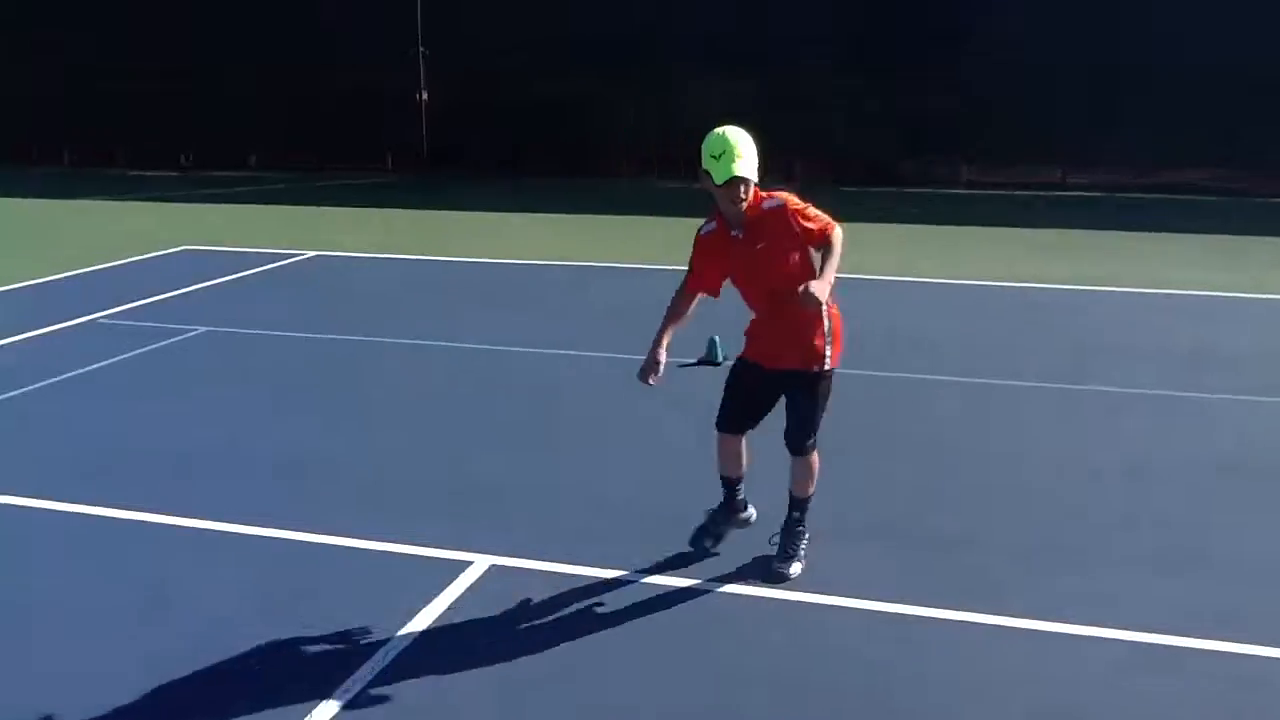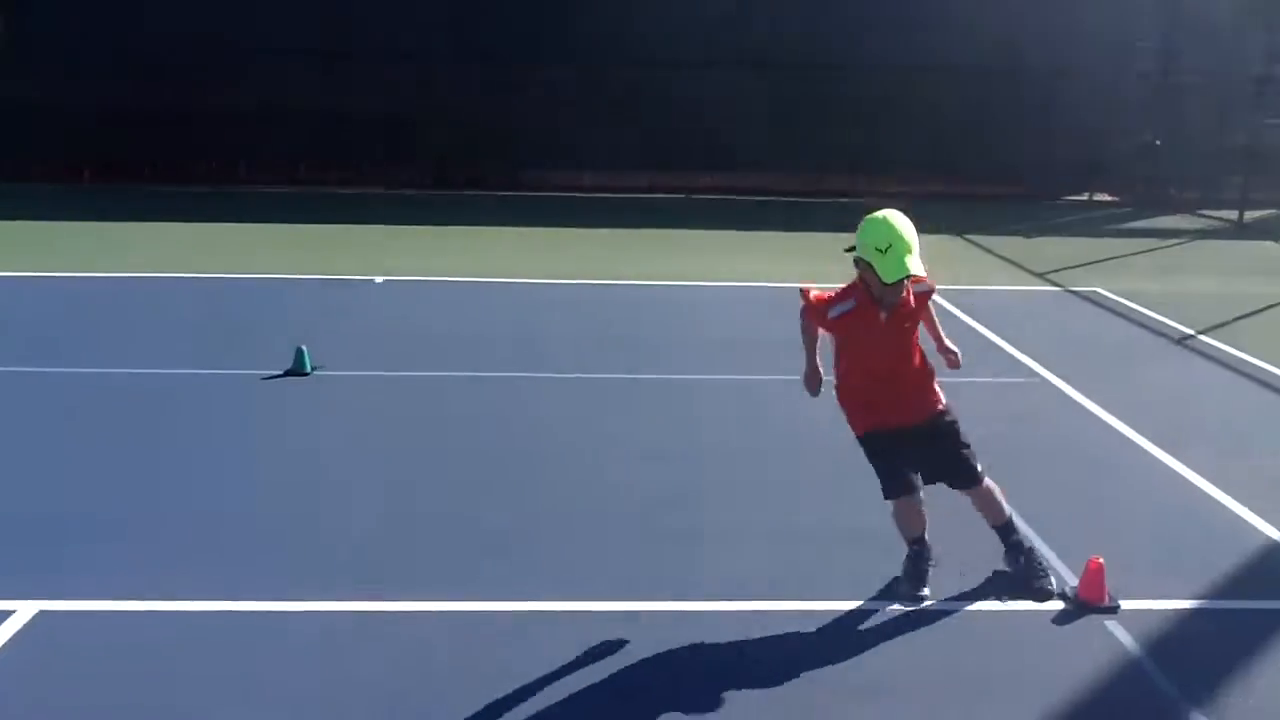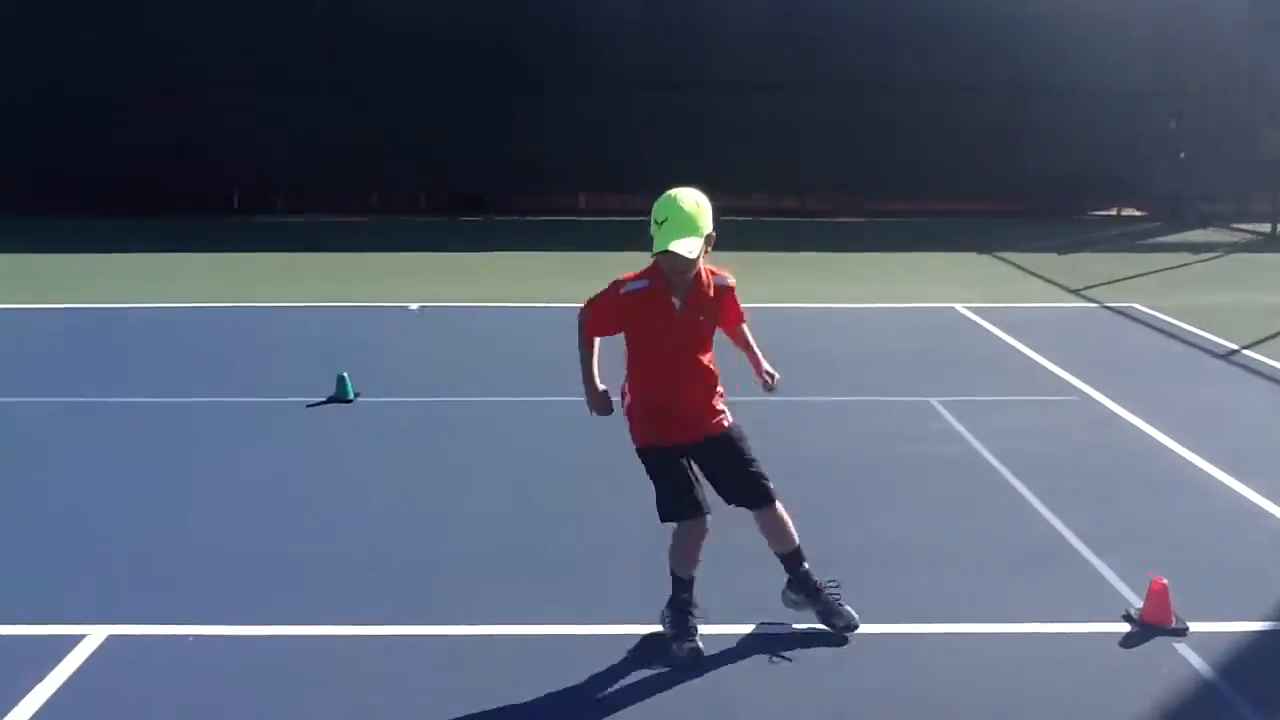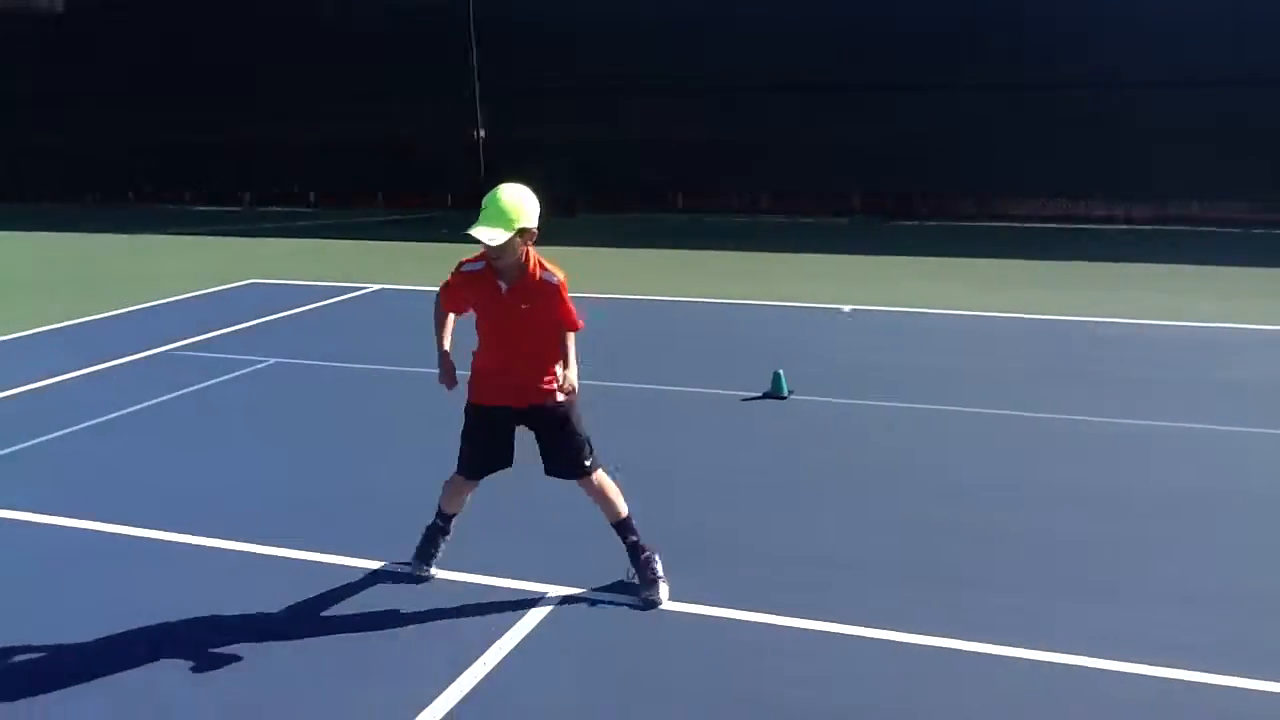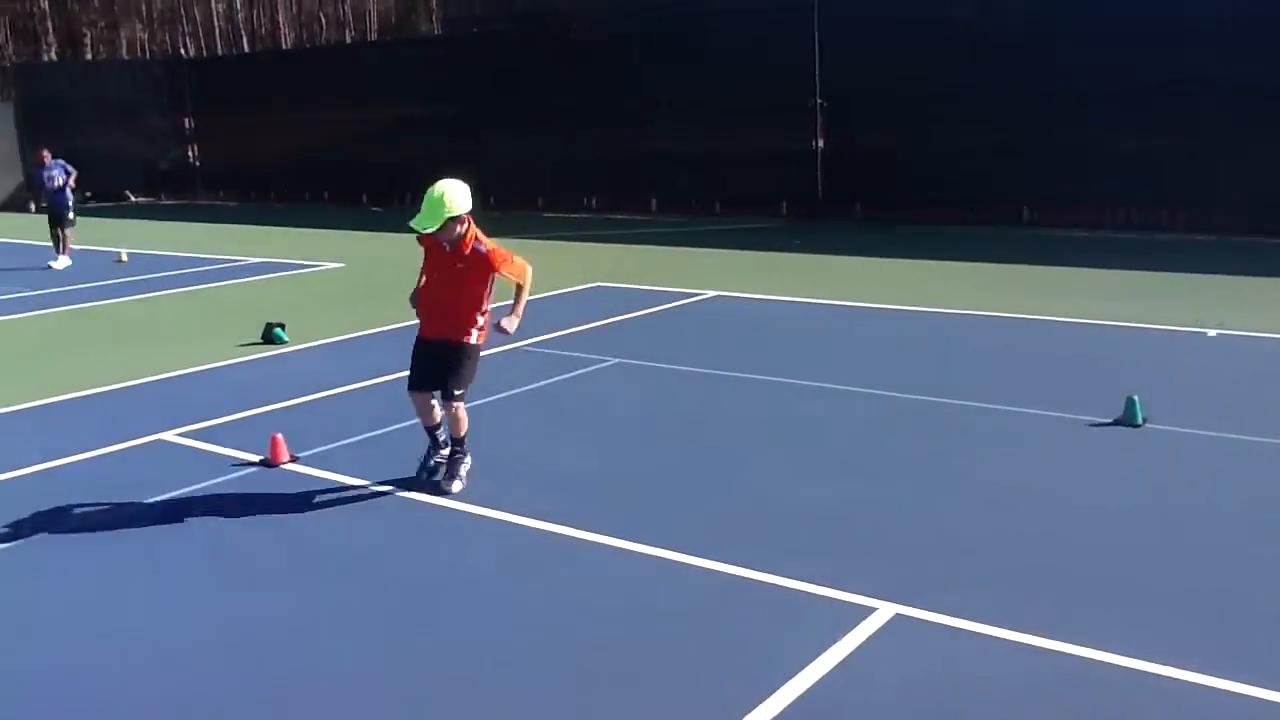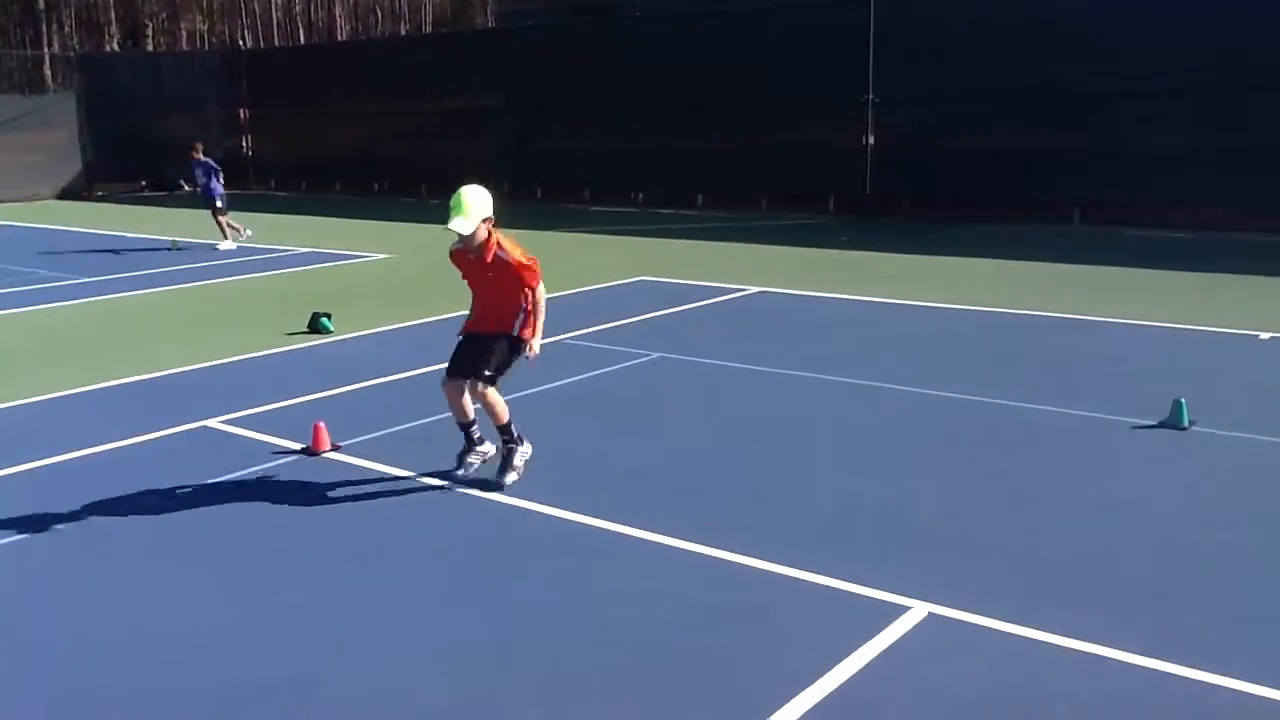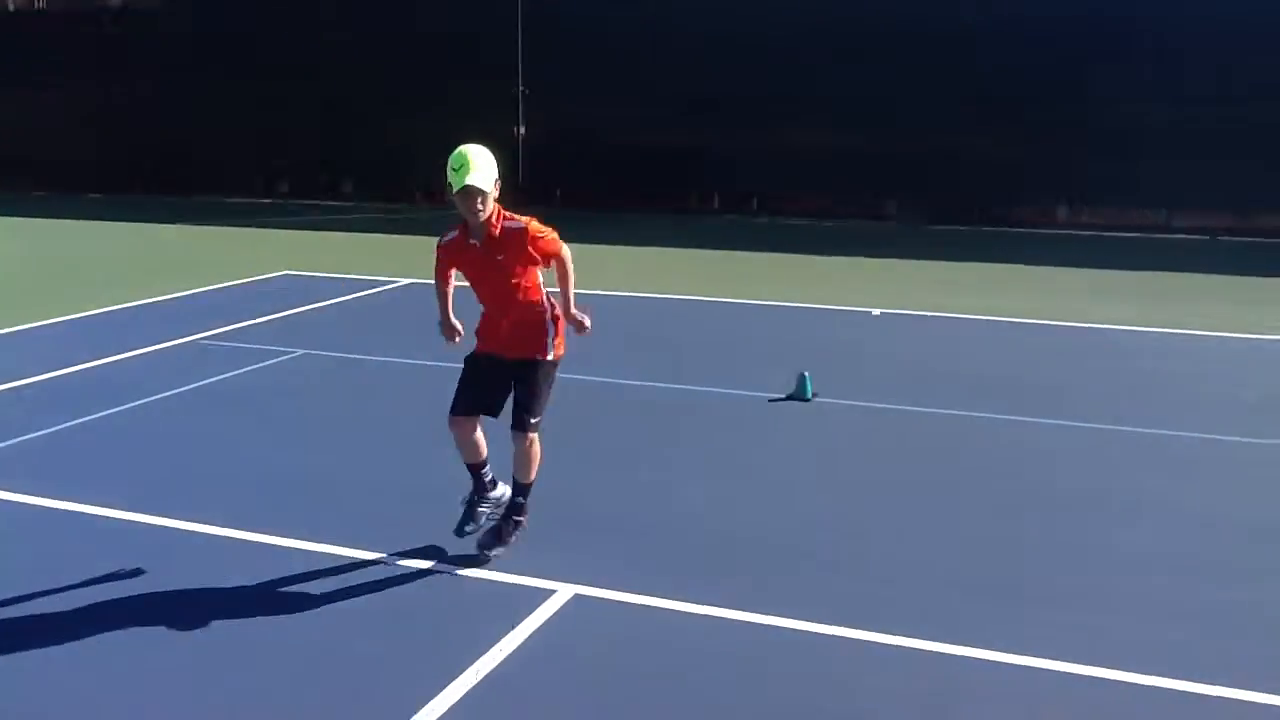
dt=0.7s
person 1, frame 1
left shoulder: (780, 211)
right shoulder: (709, 235)
left elbow: (832, 233)
right elbow: (692, 290)
left wrist: (825, 281)
right wrist: (659, 346)
left hip: (810, 344)
right hip: (763, 343)
left knee: (800, 447)
right knee: (728, 430)
left ankle: (796, 528)
right ankle: (733, 506)
person 1, frame 2
left shoulder: (918, 286)
right shoulder: (841, 310)
right elbow: (807, 309)
left wrist: (941, 342)
right wrist: (811, 367)
left hip: (924, 403)
right hip: (874, 417)
left knee: (974, 482)
right knee: (906, 495)
left ankle: (1016, 547)
right ankle: (919, 556)
person 1, frame 3
left shoulder: (720, 287)
right shoulder: (629, 294)
right elbow: (587, 322)
left wrist: (758, 360)
right wrist: (591, 382)
left hip: (709, 418)
right hip: (655, 427)
left knee: (765, 502)
right knee: (693, 522)
left ankle: (802, 583)
right ankle: (681, 607)
person 1, frame 4
left shoulder: (549, 281)
right shoulder: (469, 273)
left elbow: (568, 329)
right elbow: (444, 304)
left wrist: (571, 370)
right wrist: (443, 354)
left hip: (544, 390)
right hip: (489, 390)
left knee: (586, 472)
right knee: (466, 475)
left ankle: (637, 550)
right ankle: (438, 532)
person 1, frame 5
left shoulder: (485, 252)
right shoulder: (431, 237)
left elbow: (525, 272)
left wrist: (515, 316)
right wrist: (420, 285)
left hip: (467, 333)
right hip: (432, 328)
left knee: (453, 402)
right knee: (419, 394)
left ankle: (459, 455)
right ankle: (439, 446)
person 1, frame 6
left shoulder: (509, 256)
right shoulder: (458, 251)
left elbow: (537, 290)
left wrist: (536, 335)
right wrist: (473, 316)
left hip: (510, 329)
right hip: (479, 326)
left knee: (482, 387)
right knee: (451, 383)
left ankle: (514, 445)
right ankle: (476, 443)
person 1, frame 7
left shoulder: (522, 230)
right shoulder: (451, 242)
left elbow: (561, 253)
left wrist: (568, 306)
right wrist: (446, 315)
left hip: (537, 342)
right hip: (492, 342)
left knee: (525, 431)
right knee: (461, 420)
left ankle: (516, 510)
right ankle: (487, 490)
